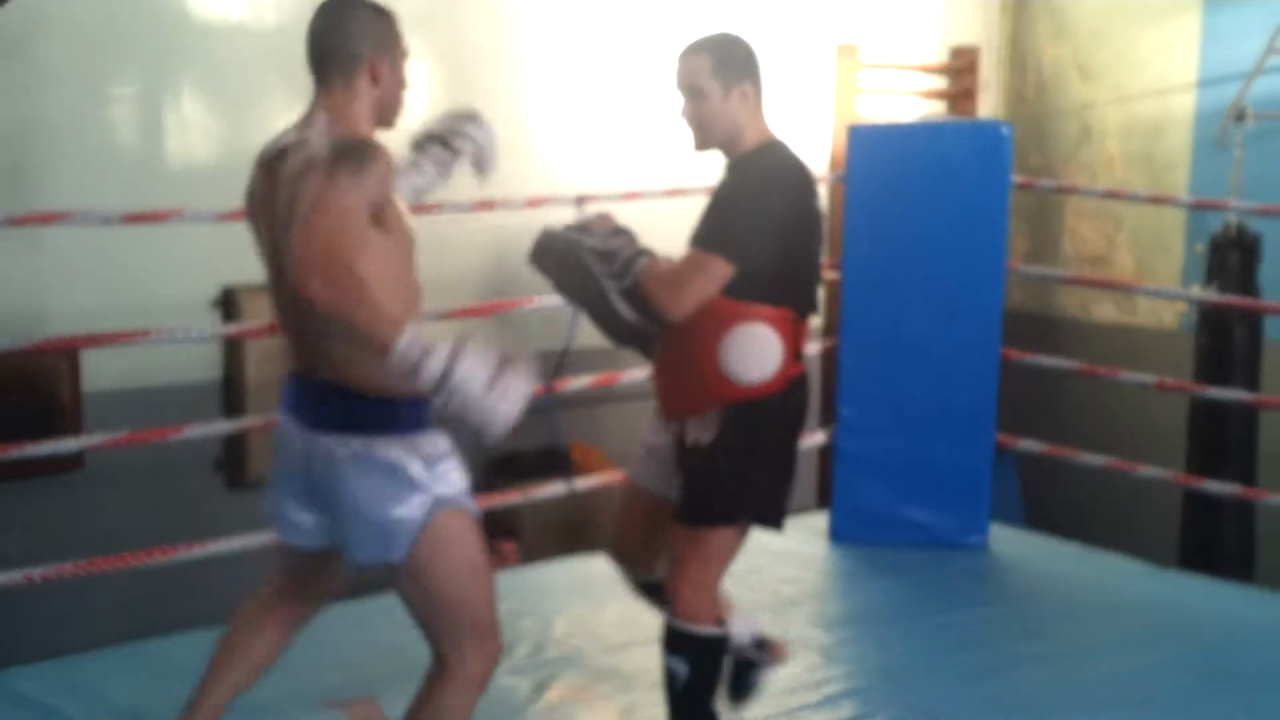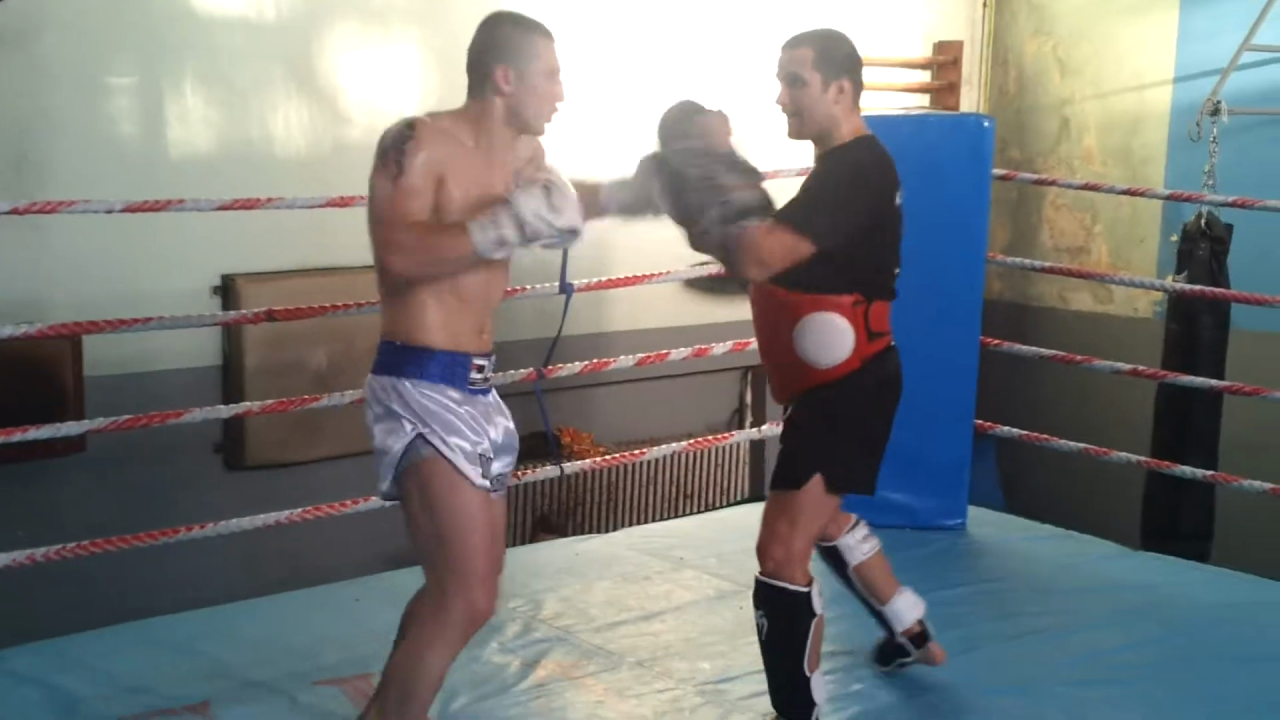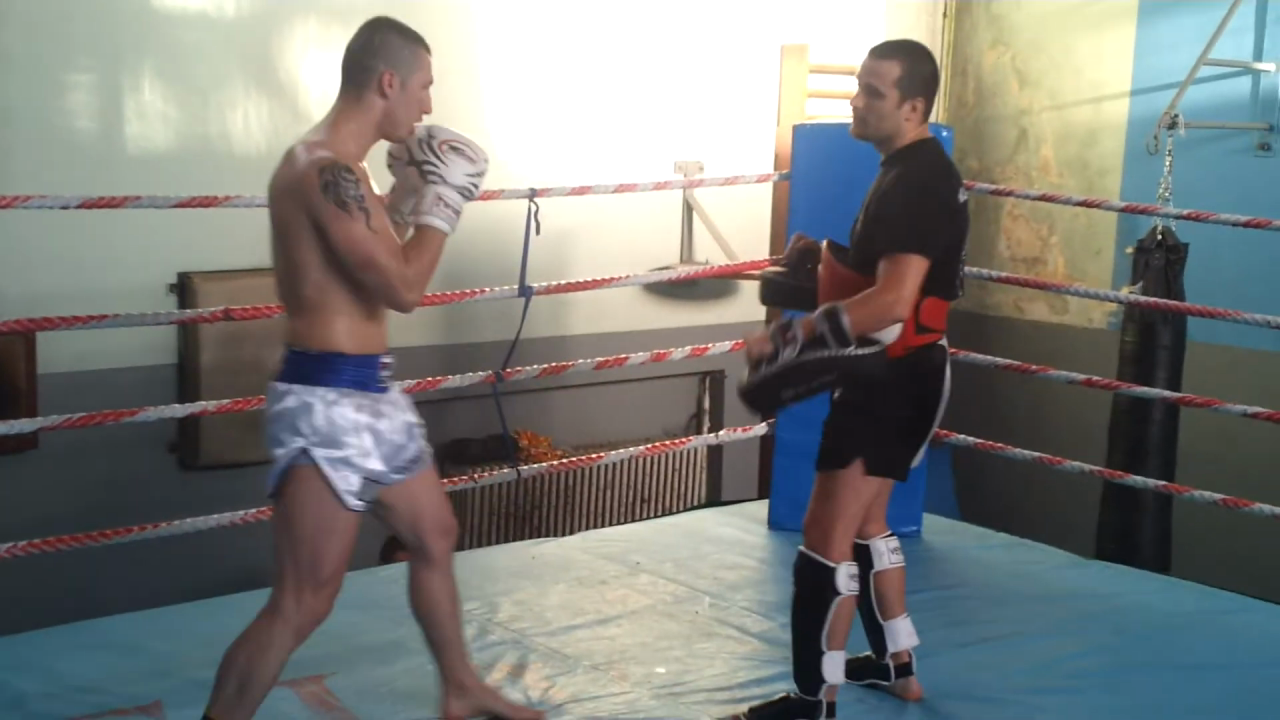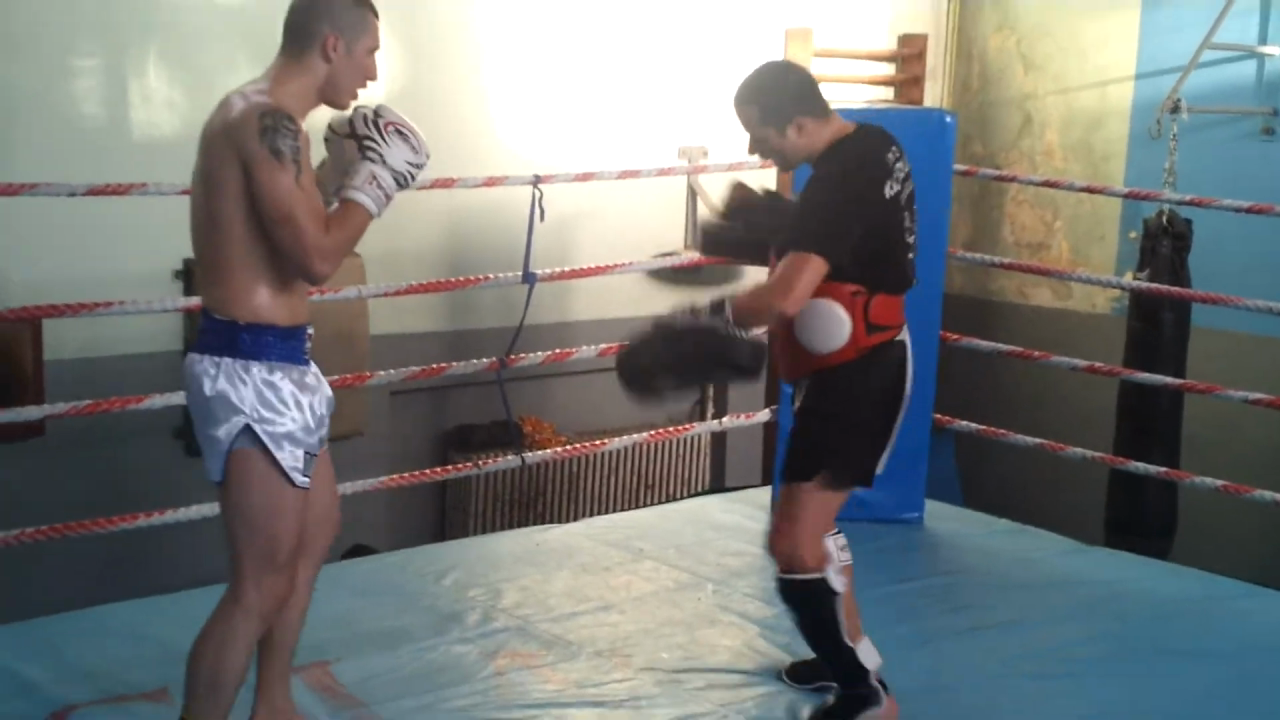
dt=1s
person 1, frame 1
left shoulder: (278, 160)
right shoulder: (346, 156)
right elbow: (318, 276)
left wrist: (426, 162)
right wrist: (452, 366)
left hip: (308, 421)
right hip: (378, 439)
left knee: (293, 598)
right knee: (469, 652)
person 1, frame 2
left shoulder: (519, 153)
right shoulder: (415, 140)
left elbow: (553, 201)
right elbow: (398, 258)
right wrist: (509, 226)
left hip: (469, 387)
right hip: (424, 389)
left knee: (454, 585)
right knee: (468, 600)
person 1, frame 3
left shoulder: (330, 163)
right shoulder: (329, 171)
right elbow: (402, 288)
left wrist: (407, 193)
right wrist: (446, 197)
left hip: (364, 393)
right hip: (328, 402)
left knee: (436, 539)
right knee: (303, 601)
person 1, frame 4
left shoulder: (252, 113)
right shoulder: (268, 123)
right elbow: (316, 257)
left wrist: (340, 167)
right wrist: (379, 176)
left hip: (271, 362)
right hip: (253, 368)
left knee: (314, 533)
right knee: (261, 585)
person 2, frame 1
left shoulder: (771, 182)
right shoulder: (748, 175)
left elbow: (678, 296)
left wrist: (613, 244)
left hip: (745, 412)
right hip: (693, 397)
left knee: (689, 591)
right knee: (639, 552)
right ankle: (745, 647)
person 2, frame 2
left shoulder: (857, 173)
right shoulder: (836, 164)
left elbow: (758, 261)
right elbow: (761, 249)
left wrist: (720, 164)
left hip: (847, 388)
right hip: (828, 382)
left knee: (781, 553)
right knee: (826, 519)
right ankle: (913, 634)
person 2, frame 3
left shoulder: (915, 181)
right shoulder: (921, 171)
left elbow: (894, 300)
left wrist: (792, 336)
right wrist: (827, 254)
left hip: (893, 373)
right hip: (905, 368)
left knee: (827, 536)
right knee: (866, 519)
right ankle: (897, 664)
person 2, frame 4
left shoulder: (838, 180)
right shoulder: (873, 149)
left elbow: (788, 296)
right wrist: (762, 215)
left hip: (856, 376)
right hip: (860, 365)
left knee: (793, 544)
right knee: (809, 519)
right ankle: (842, 658)
